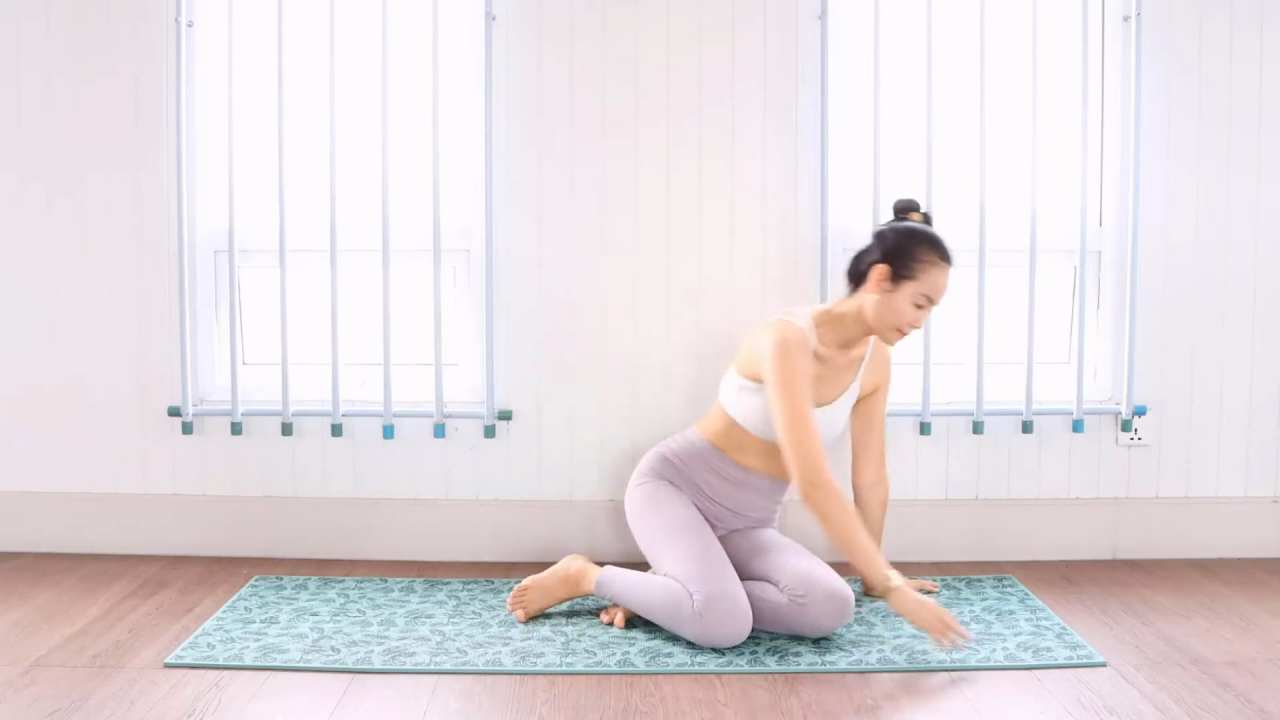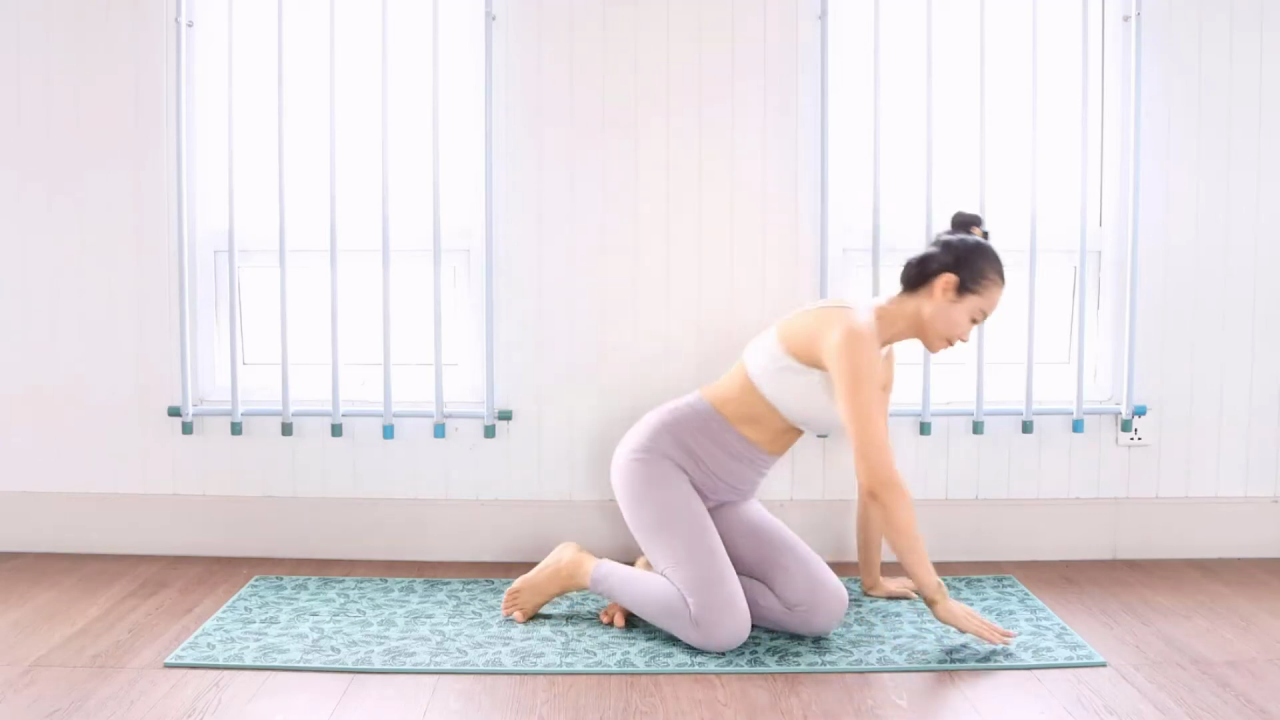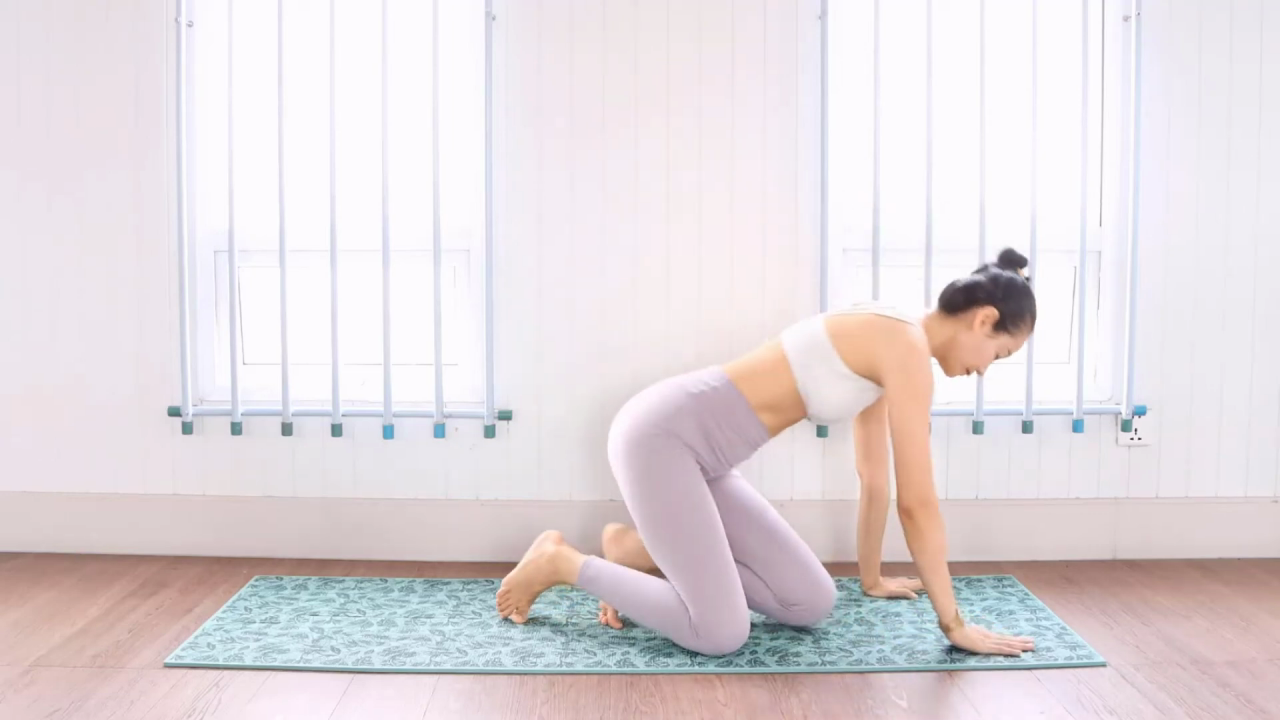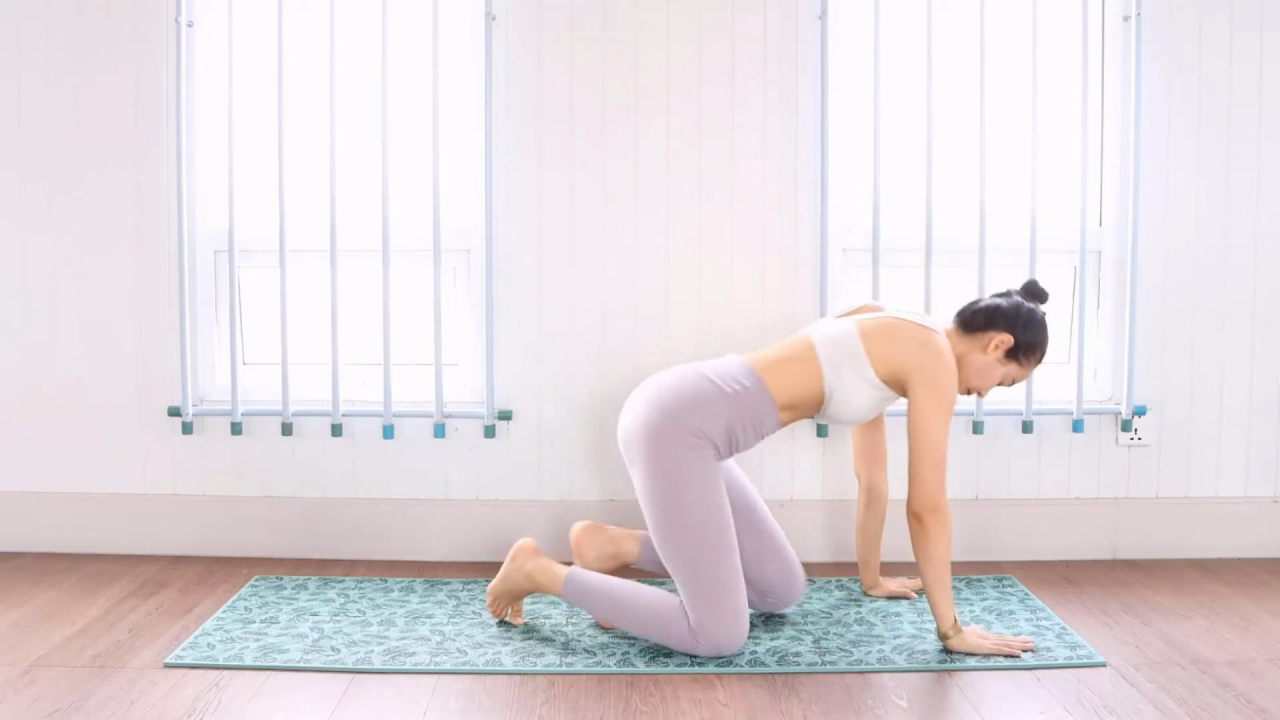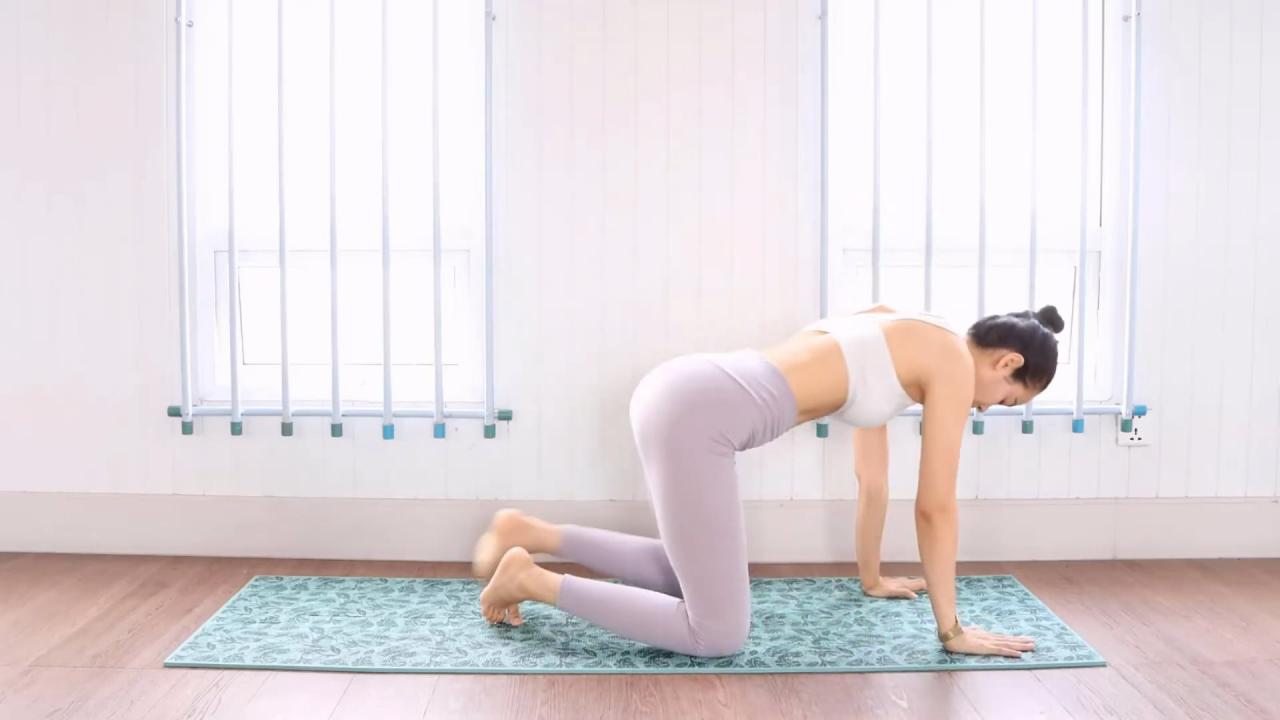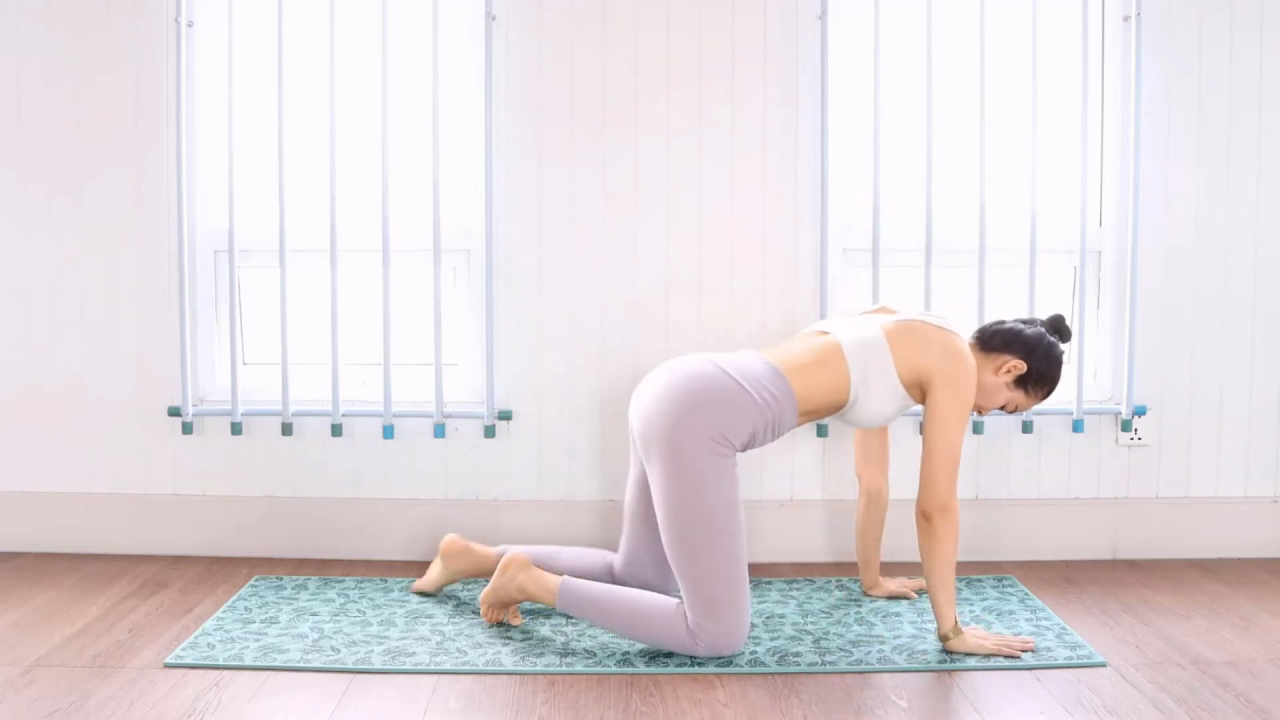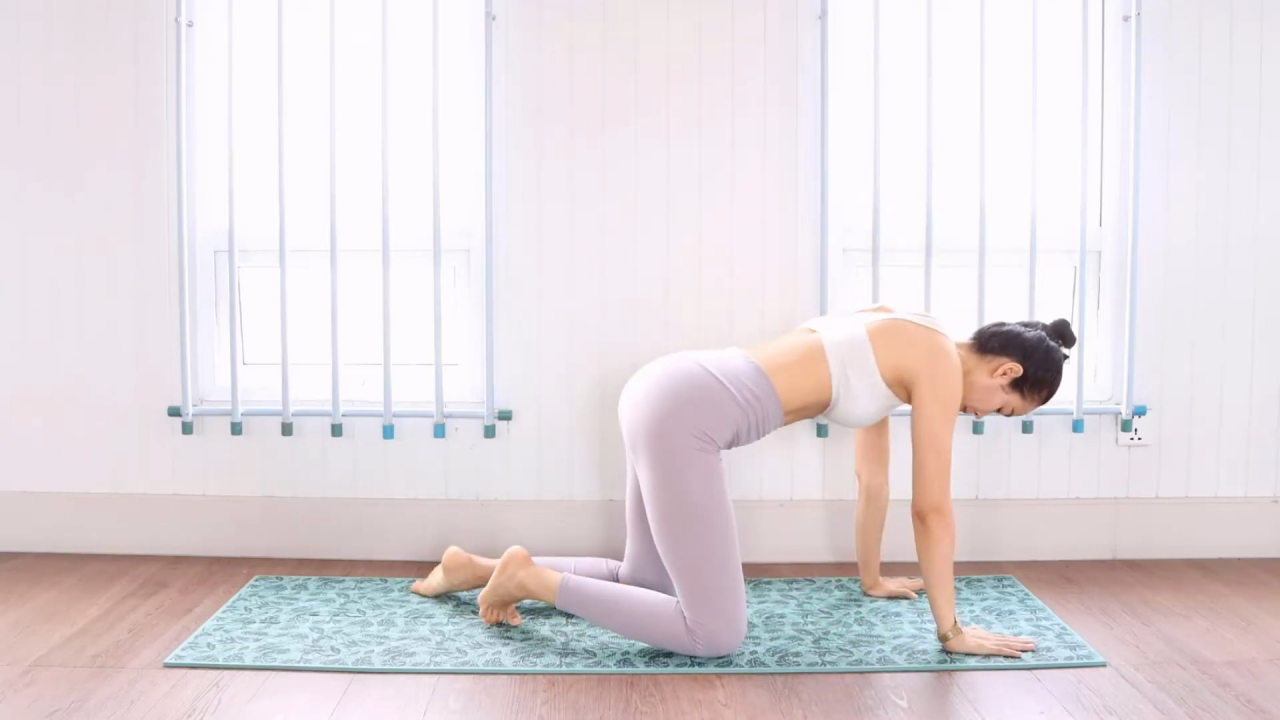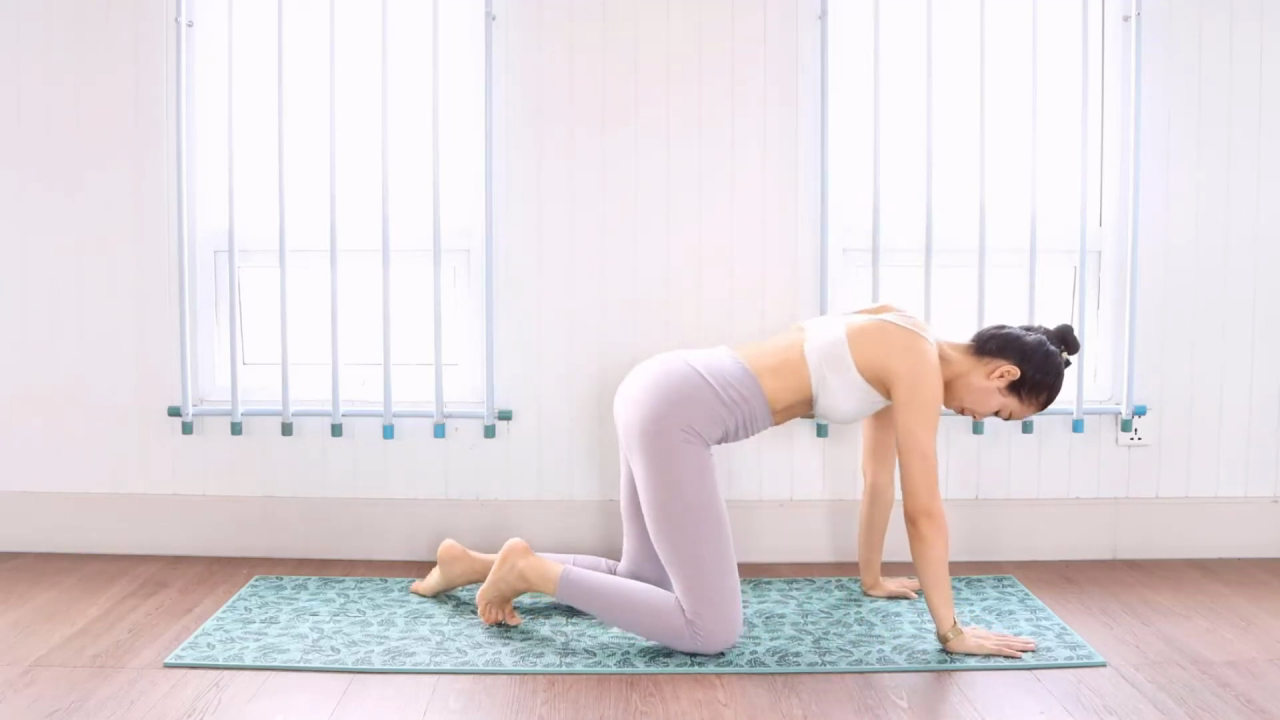
dt=0.2s
person 1, frame 1
left shoulder: (875, 361)
right shoulder: (788, 340)
left elbow: (870, 476)
right elbow: (812, 481)
left wrist: (882, 578)
right wrist: (893, 587)
left hip: (746, 525)
right hip: (672, 487)
left knee: (831, 608)
right knee: (723, 623)
left ankle: (669, 590)
right ankle: (586, 576)
person 1, frame 2
left shoulder: (882, 356)
right shoulder: (850, 332)
left elbow: (876, 481)
right elbow: (880, 485)
left wrist: (872, 576)
right wrist: (938, 597)
left hip: (726, 494)
right hip: (657, 461)
left knee: (825, 610)
right knee: (723, 630)
left ankle: (670, 577)
right ankle: (580, 568)
person 1, frame 3
left shoulder: (884, 346)
right shoulder: (906, 347)
left elbow: (874, 479)
right elbow: (917, 502)
left wrist: (873, 578)
right wrist: (954, 622)
left hip: (700, 457)
right hip: (659, 437)
left knee: (814, 602)
right knee: (722, 634)
left ankle: (644, 551)
right ankle: (564, 562)
person 1, frame 4
left shoulder: (889, 345)
right shoulder: (933, 355)
left elbow: (872, 478)
right elbow: (926, 507)
left wrist: (872, 577)
right wrist: (951, 627)
left hip: (684, 420)
right hip: (675, 425)
left knee: (783, 589)
right knee: (721, 636)
left ankle: (617, 545)
right ankle: (541, 571)
person 1, frame 5
left shoulder: (897, 344)
right shoulder: (952, 360)
left elbow: (872, 478)
right elbow: (935, 508)
left wrist: (872, 577)
right wrist: (952, 627)
left hip: (679, 393)
right hip: (694, 419)
left knee: (692, 573)
right knee: (721, 635)
left ankle: (529, 533)
right ankle: (533, 580)
person 1, frame 6
left shoulder: (897, 345)
right shoulder: (953, 361)
left elbow: (872, 478)
right elbow: (936, 508)
left wrist: (872, 579)
right wrist: (951, 629)
left hip: (677, 391)
right hip: (696, 419)
left knee: (639, 575)
right knee: (718, 636)
left ankle: (472, 556)
right ankle: (529, 582)
person 1, frame 7
left shoulder: (896, 346)
right shoulder: (942, 362)
left elbow: (872, 477)
right elbow: (931, 509)
left wrist: (872, 578)
right wrist: (952, 629)
left hip: (666, 391)
right hip: (683, 417)
left knee: (647, 583)
right knee: (716, 635)
left ankle: (476, 569)
right ankle: (528, 578)
person 1, frame 8
left shoulder: (897, 348)
right shoulder: (920, 363)
left elbow: (878, 476)
right elbow: (924, 510)
left wrist: (872, 578)
right wrist: (951, 630)
left hip: (660, 391)
right hip: (674, 415)
left knee: (650, 585)
right knee: (712, 630)
left ankle: (472, 563)
right ankle: (531, 571)
